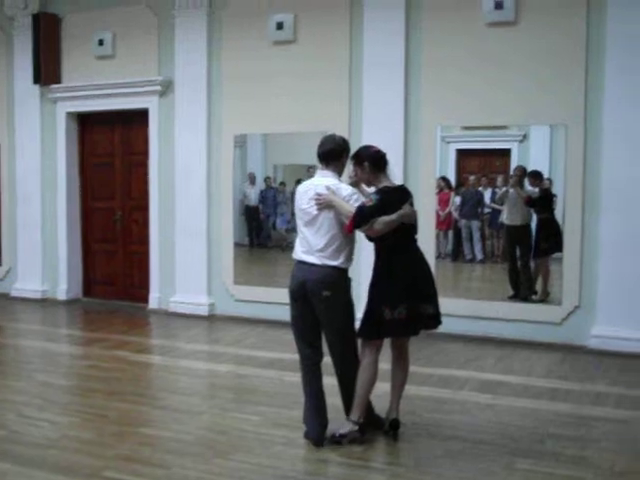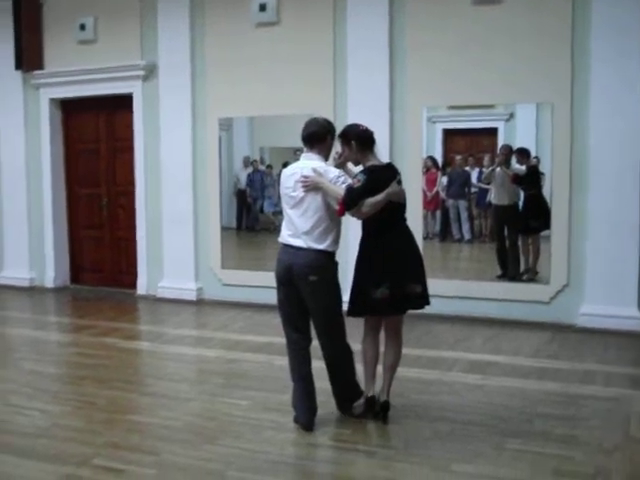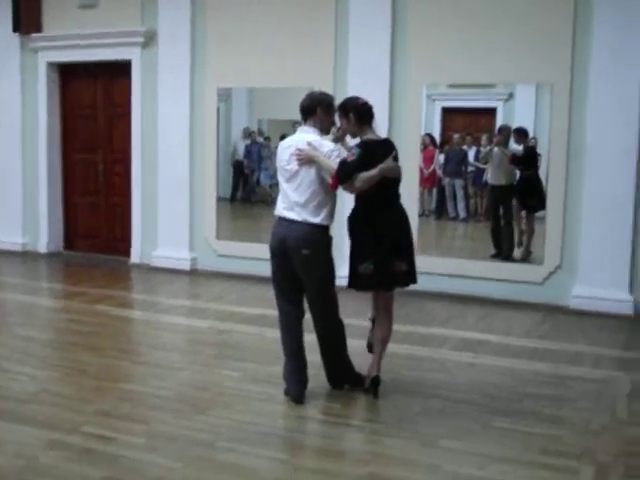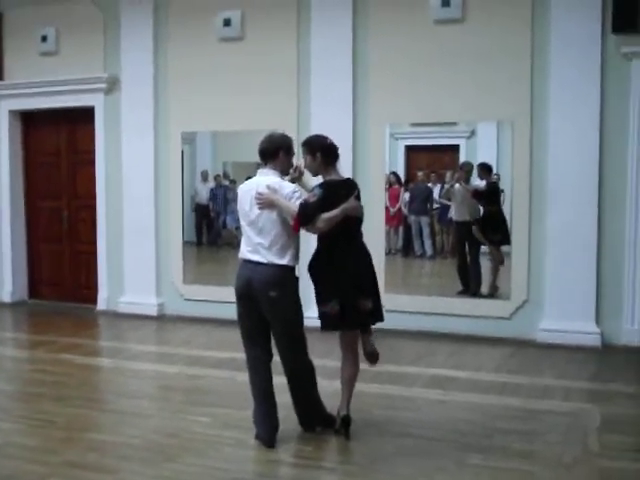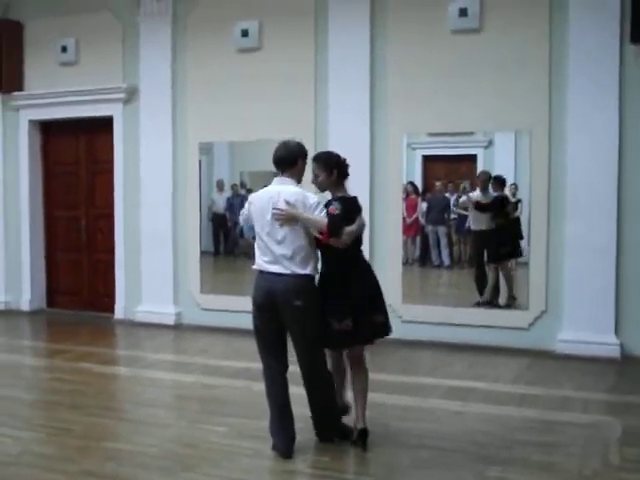
dt=0.7s
person 1, frame 1
left shoulder: (302, 190)
right shoulder: (344, 192)
right elbow: (372, 228)
right wrist: (402, 215)
left hip: (300, 273)
right hip: (329, 278)
left knee: (308, 354)
right knee: (344, 353)
left ankle: (315, 427)
right ankle: (361, 417)
person 1, frame 2
left shoulder: (287, 173)
right shoulder: (330, 175)
right elbow: (361, 209)
right wrist: (389, 194)
left hip: (286, 257)
right hip: (315, 262)
left knee: (296, 338)
right knee: (332, 337)
left ankle: (304, 412)
right ankle: (349, 400)
person 1, frame 3
left shoulder: (285, 146)
right shoulder: (325, 148)
right elbow: (354, 184)
right wrist: (383, 169)
left hip: (281, 230)
right hip: (309, 235)
left knee: (289, 311)
right knee: (324, 311)
left ankle: (294, 384)
right ankle: (340, 375)
person 1, frame 4
left shoulder: (244, 189)
right shoulder: (285, 189)
right elbow: (316, 224)
right wrist: (346, 208)
left hip: (245, 273)
right hip: (275, 277)
left knee: (256, 354)
right knee: (293, 352)
left ankle: (265, 428)
right ankle: (312, 416)
person 1, frame 5
left shoulder: (256, 199)
right shoulder: (307, 200)
right elbow: (335, 239)
right wrist: (357, 227)
left hip: (264, 284)
right hip: (297, 286)
left knee: (273, 364)
right knee: (312, 361)
left ankle: (282, 439)
right ankle: (329, 427)
person 2, frame 1
left shoulder: (381, 196)
right shoulder: (402, 192)
left elbow: (358, 219)
left wrist: (334, 200)
left hip: (392, 276)
right hip: (412, 274)
left knee: (371, 347)
right knee: (400, 347)
left ankle: (356, 421)
right ankle: (392, 415)
person 2, frame 2
left shoulder: (369, 175)
right shoulder: (390, 171)
left elbow: (348, 201)
left wrist: (322, 182)
left hip: (378, 254)
right hip: (401, 253)
left knee: (372, 327)
right knee: (393, 329)
left ankle: (370, 392)
right ankle: (384, 397)
person 2, frame 3
left shoulder: (364, 149)
right shoulder: (387, 146)
left elbow: (342, 175)
left wrist: (316, 156)
left hip: (372, 228)
right hip: (392, 226)
right knee: (384, 303)
right ankle: (373, 372)
person 2, frame 4
left shoulder: (326, 189)
right shoulder: (349, 186)
left elbow: (303, 217)
left wrist: (276, 200)
left hip: (336, 269)
right hip: (355, 266)
right knee: (348, 345)
right ankle: (346, 403)
person 2, frame 5
left shoulder: (338, 205)
right shoulder: (350, 203)
left elbow: (331, 228)
right elbow: (330, 229)
left wrist: (298, 216)
left hip: (344, 287)
right hip: (354, 283)
left knee: (345, 354)
right knee: (355, 356)
right ankle: (359, 423)
person 3, frame 1
left shoulder: (529, 192)
right shoulder: (507, 191)
right elbow: (498, 200)
left wrist: (517, 188)
right wrist: (509, 187)
left hip: (524, 228)
right hip: (509, 228)
left knee: (524, 262)
right knee: (511, 262)
left ankle: (526, 292)
right ankle: (516, 290)
person 3, frame 2
left shoulder: (516, 170)
right shoulder: (494, 171)
right elbow: (484, 179)
left wrist: (503, 168)
right wrist: (495, 166)
left hip: (512, 208)
right hip: (497, 208)
left knee: (513, 241)
right knee: (499, 241)
left ankle: (514, 272)
right ankle: (504, 270)
person 3, frame 3
right shoulder: (492, 151)
right elbow: (481, 159)
left wrist: (502, 148)
right wrist: (493, 146)
left hip: (508, 188)
right hip: (494, 188)
left knee: (508, 221)
right knee: (494, 221)
left ankle: (508, 251)
right ankle: (498, 249)
person 3, frame 4
right shoulder: (455, 188)
right wrist: (454, 182)
left hip: (473, 224)
right hip: (459, 224)
left knee: (474, 257)
right knee: (461, 257)
left ankle: (475, 287)
right ankle: (466, 286)
person 3, frame 5
left shoulder: (494, 197)
right shoulder: (471, 196)
right elbow: (457, 205)
left hip: (492, 233)
right hip: (477, 234)
right knee: (478, 267)
left ankle: (493, 298)
right ankle: (483, 296)
person 4, frame 1
left shoulder: (545, 192)
right shoulder: (543, 192)
left elbow: (530, 202)
right elbow: (532, 203)
left hip: (548, 229)
right hip: (542, 228)
left knee: (543, 261)
right knee: (537, 259)
left ankle: (544, 291)
person 4, frame 2
left shoulder: (532, 169)
right shoulder: (529, 169)
left elbow: (517, 179)
right elbow: (521, 182)
left hip: (536, 205)
right hip: (529, 204)
left knee: (534, 239)
right knee: (524, 237)
left ankle: (533, 270)
right ankle: (527, 267)
person 4, frame 3
left shoulder: (530, 150)
right shoulder: (527, 149)
left elbow: (515, 161)
right elbow: (519, 163)
left hip: (531, 185)
right hip: (524, 184)
left knee: (529, 219)
left ankle: (526, 249)
right ankle: (522, 237)
person 4, frame 4
left shoulder: (492, 186)
right shoulder: (490, 185)
left elbow: (478, 195)
right elbow: (482, 198)
left hip: (494, 221)
right hip: (489, 219)
person 4, frame 5
left shoulder: (498, 199)
right shoulder: (504, 199)
left elbow: (482, 207)
left hip: (501, 235)
right hip: (501, 234)
left knee: (499, 267)
right knee: (493, 266)
